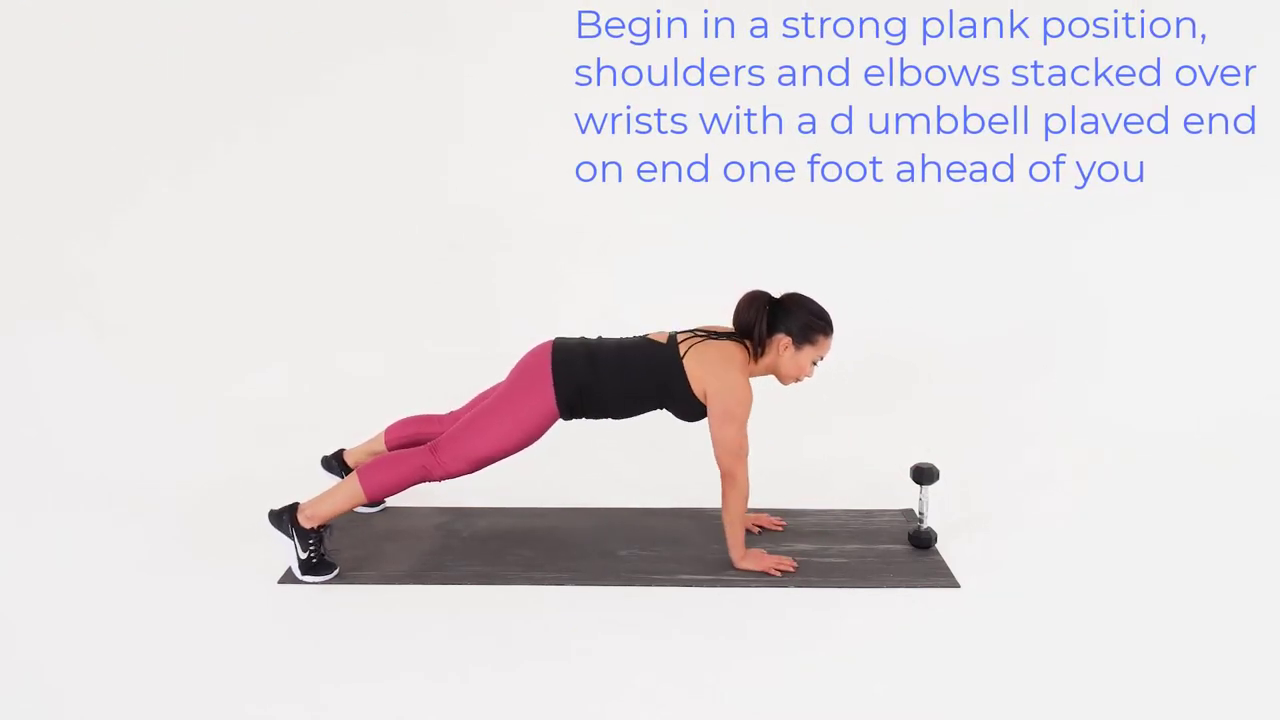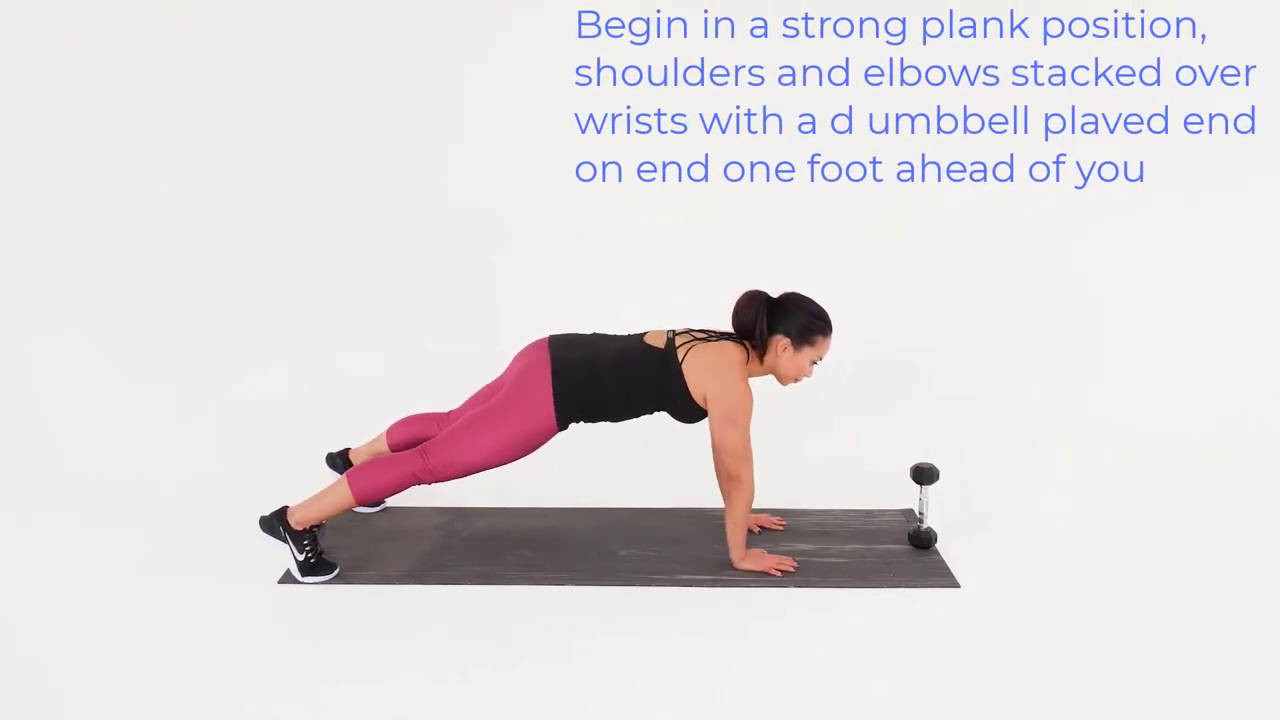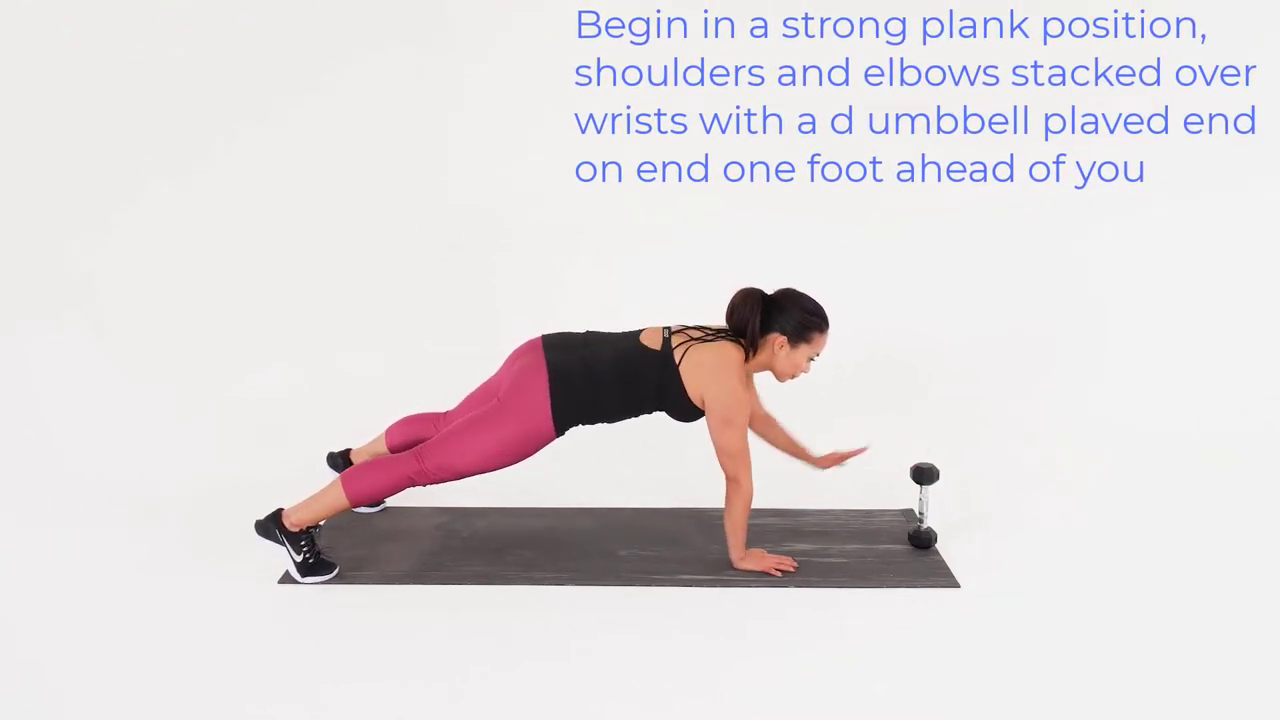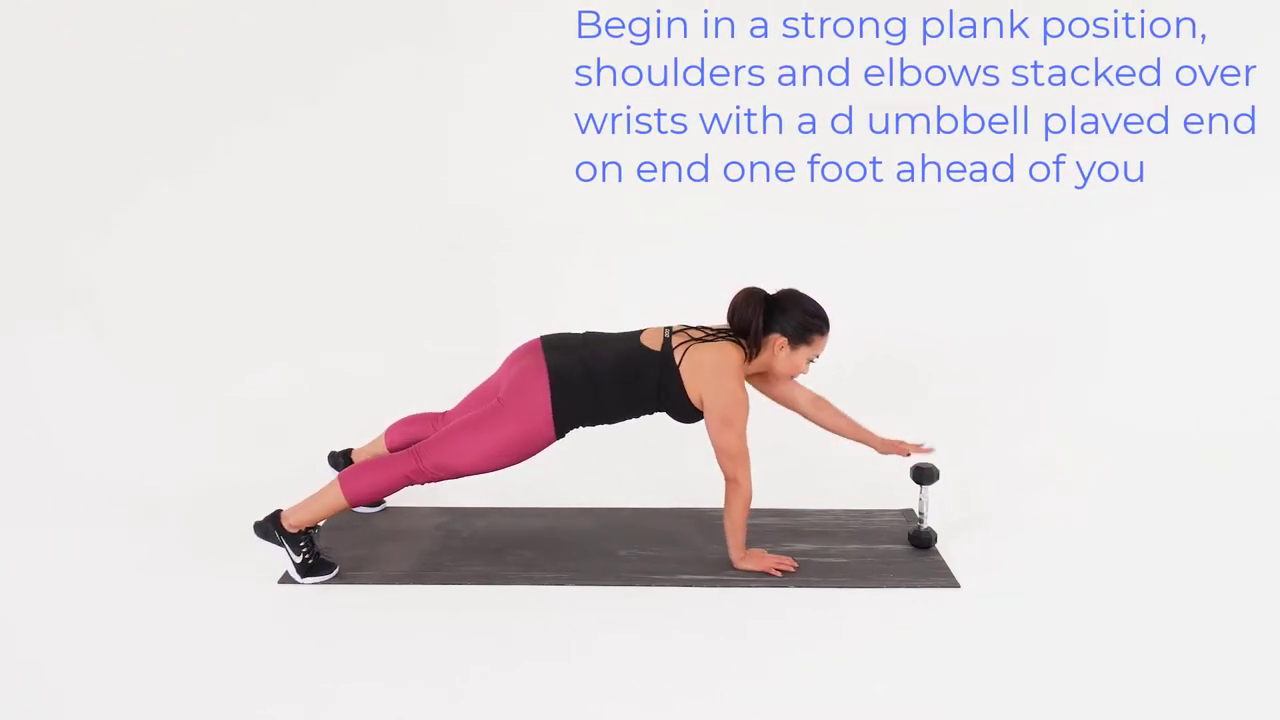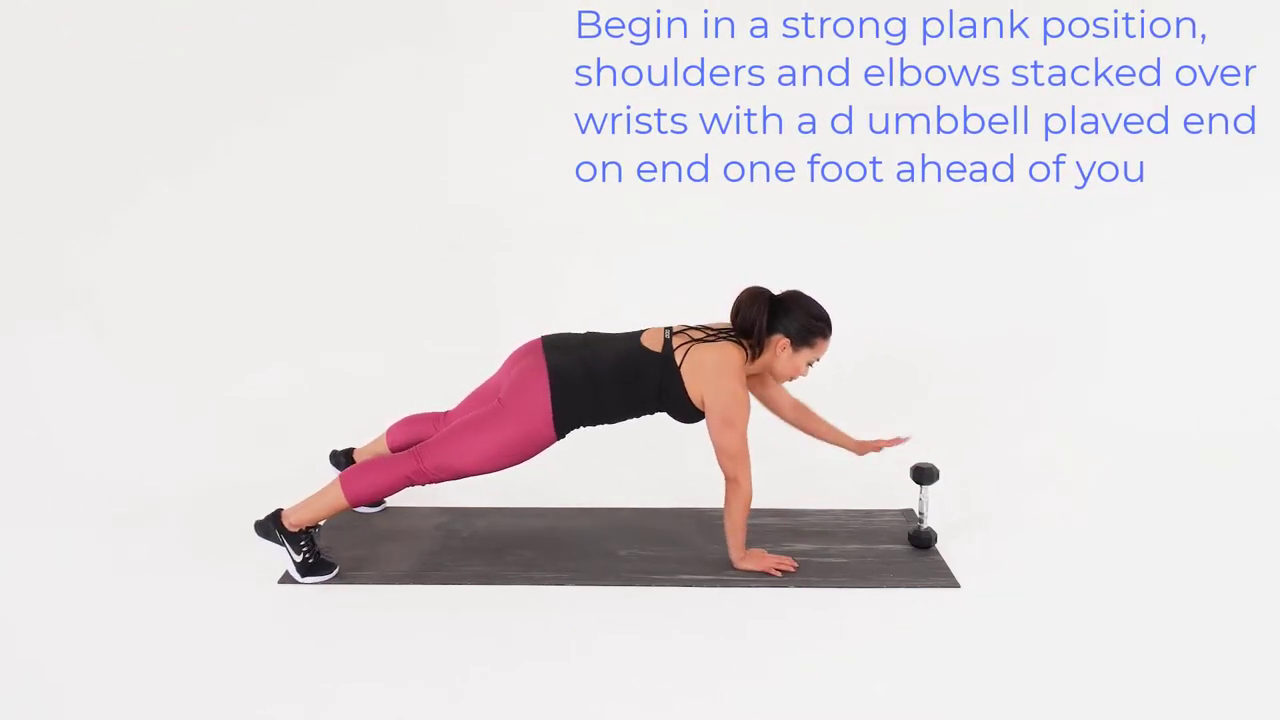
dt=0.2s
person 1, frame 1
left shoulder: (731, 347)
right shoulder: (732, 374)
left elbow: (733, 449)
right elbow: (733, 472)
left wrist: (738, 513)
right wrist: (739, 553)
left hip: (556, 367)
right hip: (553, 384)
left knee: (450, 427)
right knee: (442, 457)
left ankle: (349, 459)
right ankle: (305, 517)
person 1, frame 2
left shoulder: (728, 348)
right shoulder: (732, 379)
left elbow: (724, 451)
right elbow: (738, 474)
left wrist: (740, 513)
right wrist: (740, 553)
left hip: (551, 360)
right hip: (550, 395)
left knee: (450, 426)
right knee: (436, 460)
left ankle: (353, 458)
right ankle: (295, 520)
person 1, frame 3
left shoulder: (726, 345)
right shoulder: (725, 376)
left elbow: (754, 416)
right elbow: (739, 476)
left wrist: (812, 458)
right wrist: (740, 552)
left hip: (545, 361)
right hip: (548, 401)
left knee: (447, 427)
right knee: (430, 462)
left ankle: (353, 459)
right ankle: (291, 523)
person 1, frame 4
left shoulder: (735, 347)
right shoulder: (726, 379)
left elbow: (805, 402)
right elbow: (738, 479)
left wrist: (880, 443)
right wrist: (739, 553)
left hip: (544, 361)
right hip: (548, 403)
left knee: (445, 426)
right knee: (428, 461)
left ankle: (356, 458)
right ankle: (290, 523)
person 1, frame 5
left shoulder: (733, 345)
right shoulder: (728, 379)
left elbow: (786, 405)
right elbow: (738, 479)
left wrist: (856, 445)
right wrist: (740, 554)
left hip: (544, 362)
right hip: (548, 403)
left knee: (447, 427)
right knee: (430, 462)
left ankle: (355, 458)
right ankle: (291, 523)
